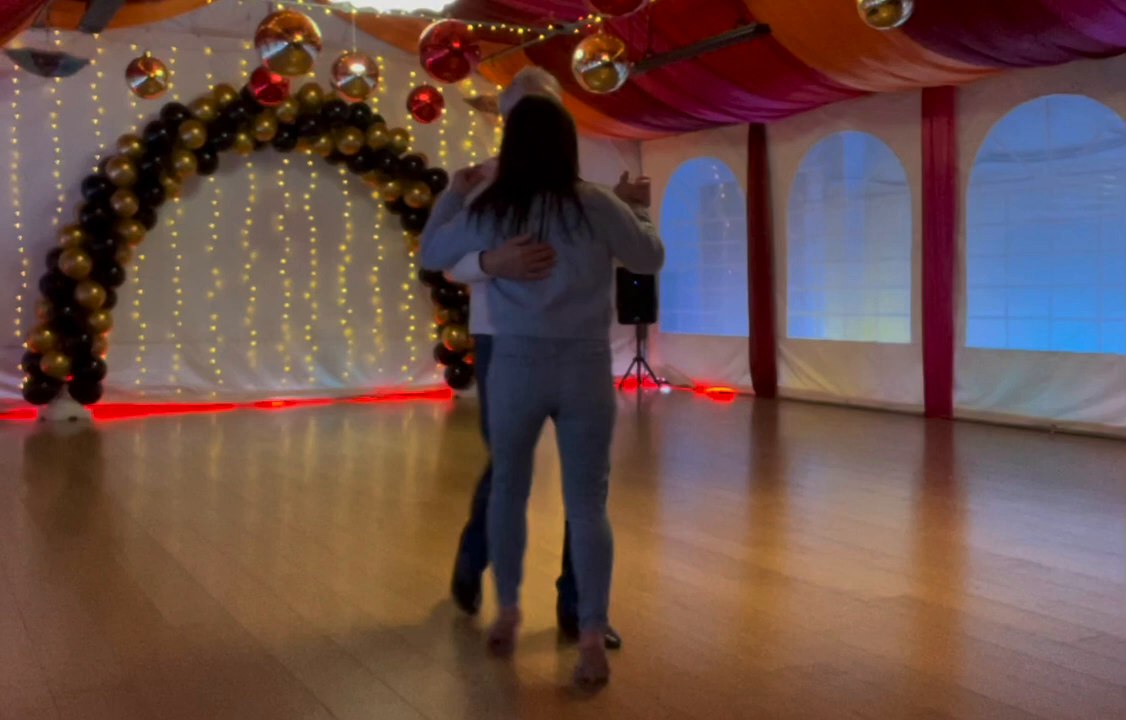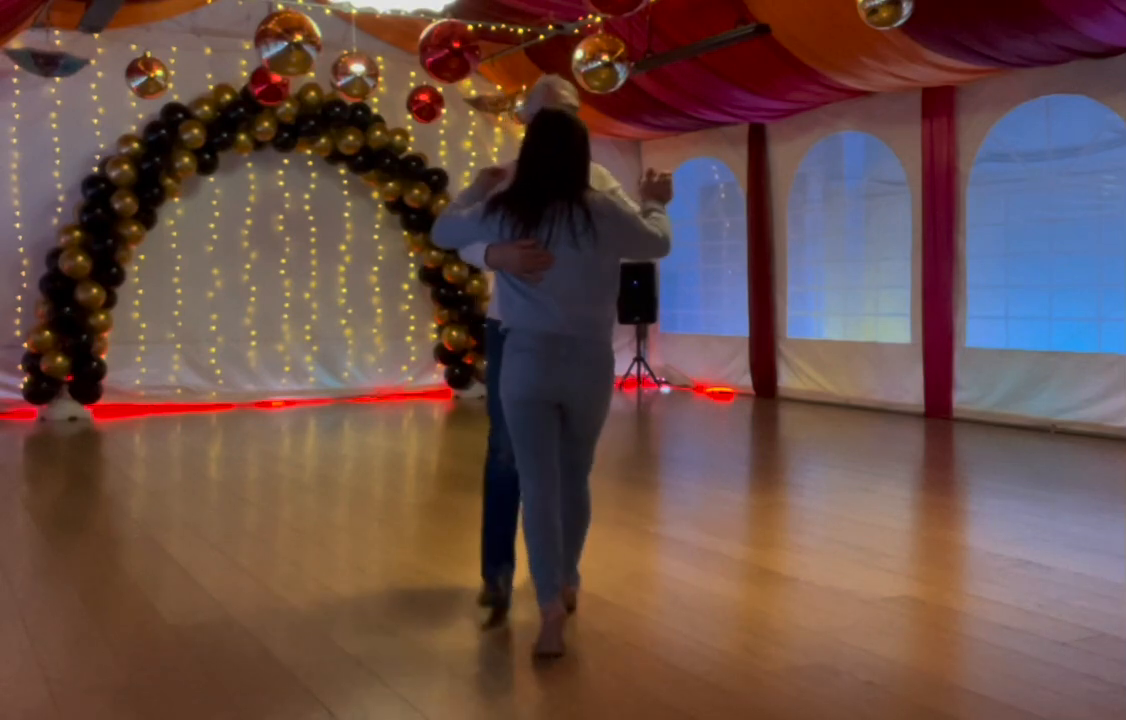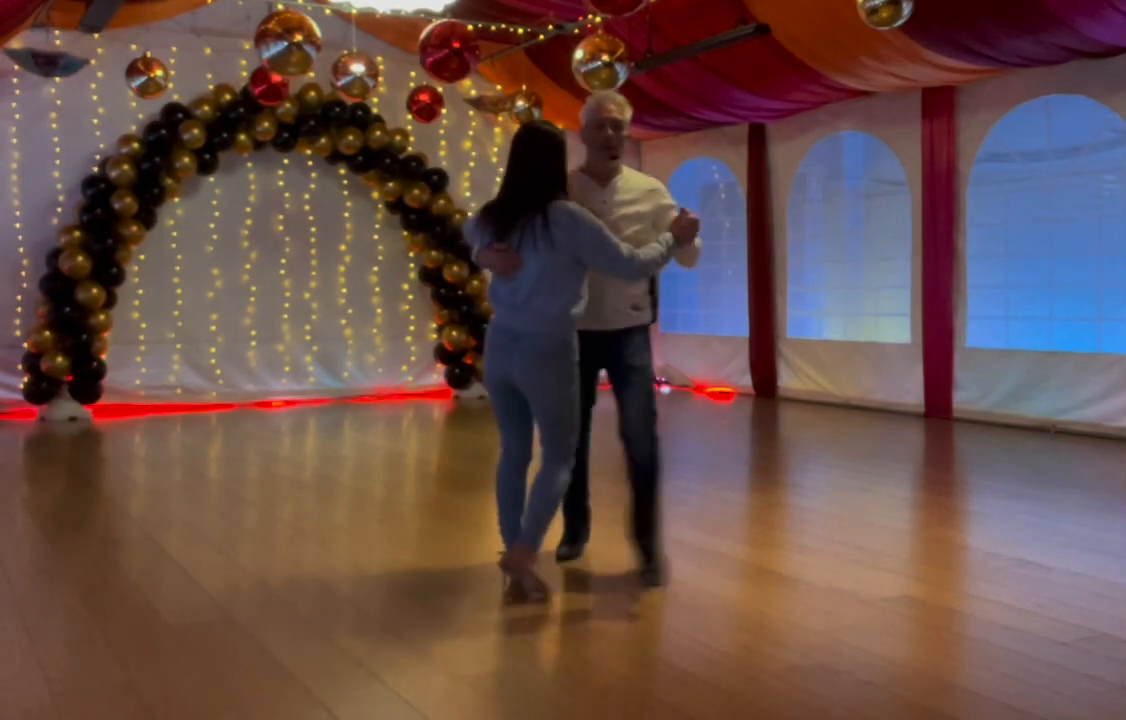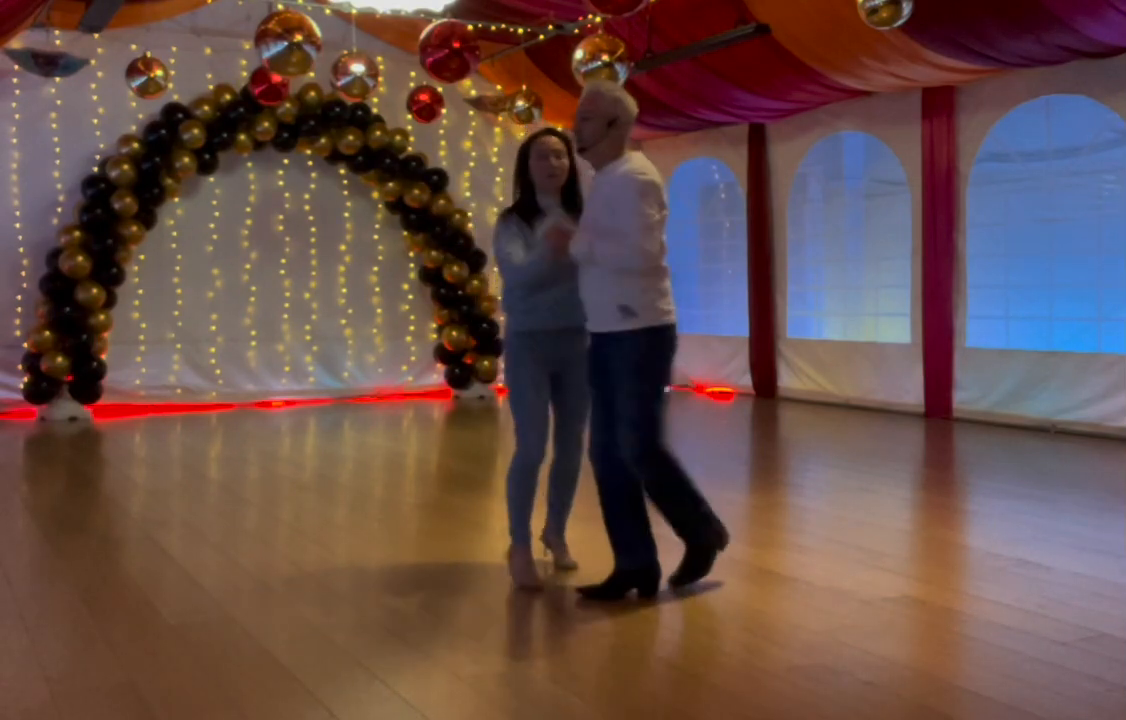
dt=0.7s
person 1, frame 1
right shoulder: (482, 183)
right elbow: (451, 260)
right wrist: (493, 260)
right hip: (503, 340)
left ankle: (576, 606)
right ankle: (470, 564)
person 1, frame 2
left shoulder: (597, 179)
right shoulder: (505, 181)
right elbow: (470, 242)
right wrist: (500, 256)
right knee: (507, 451)
right ankle: (496, 572)
person 1, frame 3
left shoulder: (649, 191)
left elbow: (687, 258)
left wrist: (684, 235)
right wrist: (488, 255)
left hip: (628, 332)
right hip: (572, 332)
left knee: (639, 433)
right knee: (572, 438)
left ankle: (647, 538)
right ankle: (575, 527)
person 1, frame 4
left shoulder: (634, 177)
right shoulder: (605, 181)
left elbow: (642, 254)
left wrist: (577, 243)
left hip: (641, 334)
right hip: (607, 335)
left knee: (641, 449)
right knee: (607, 451)
left ankle: (703, 534)
right ankle: (635, 564)
person 2, frame 1
left shoulder: (487, 210)
right shoulder: (594, 205)
left elbow: (431, 255)
right elbow: (652, 258)
left wrist: (455, 193)
right wrist: (633, 212)
left hip: (516, 366)
right hip: (586, 368)
left knee: (507, 486)
right knee: (587, 504)
left ankle: (507, 611)
right ankle: (592, 638)
person 2, frame 2
left shoulder: (501, 212)
right shoulder: (602, 212)
left elbow: (442, 233)
right elbow: (657, 244)
left wrist: (478, 189)
right wrist: (654, 202)
left hip: (528, 360)
right hip: (590, 363)
left knee: (538, 487)
right knee: (574, 480)
left ankle: (551, 612)
right ankle: (563, 584)
person 2, frame 3
left shoulder: (497, 216)
right shoulder: (566, 217)
left elbow: (473, 232)
right elbow: (628, 264)
right wrist: (671, 239)
left hip: (499, 347)
right hip: (546, 352)
left knee: (514, 453)
right knee: (559, 458)
left ankle: (513, 549)
right ankle: (524, 553)
person 2, frame 4
left shoulder: (585, 218)
right shoulder: (513, 222)
right elbow: (515, 274)
right wrist: (548, 254)
left hip: (575, 344)
right hip: (528, 343)
left knee: (571, 447)
right knee: (531, 446)
left ankle: (555, 532)
right ankle: (519, 547)
